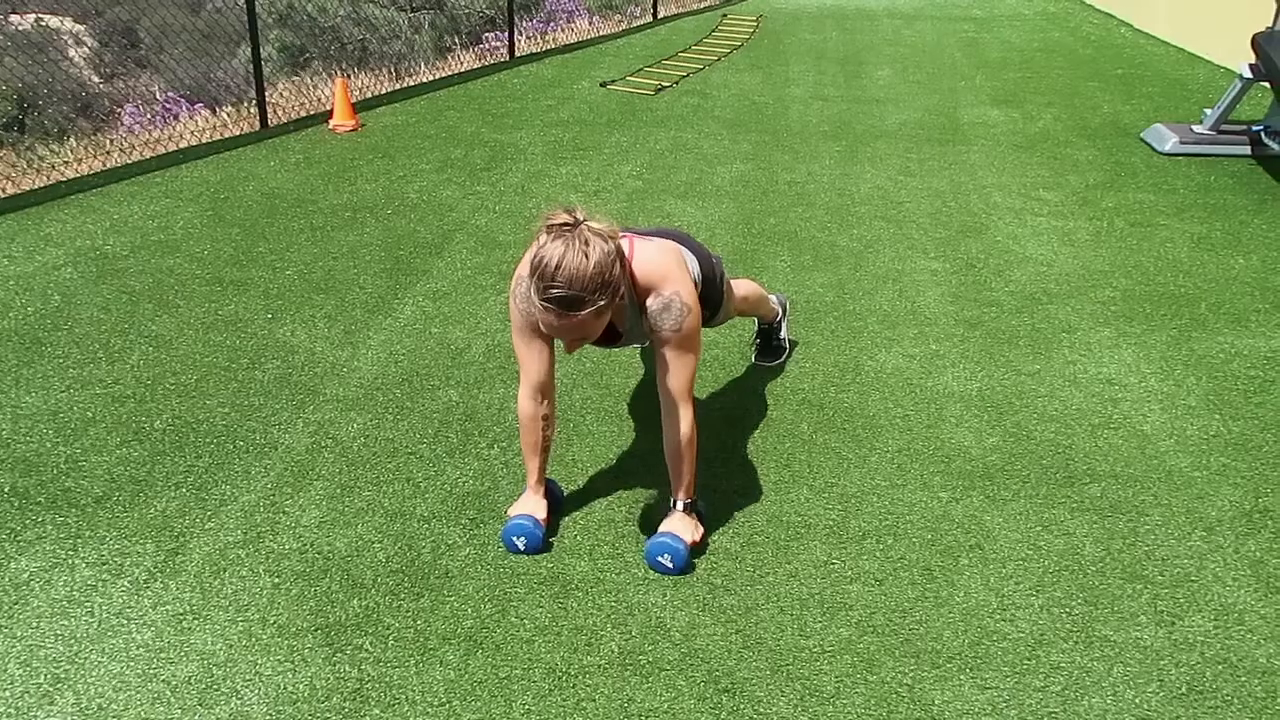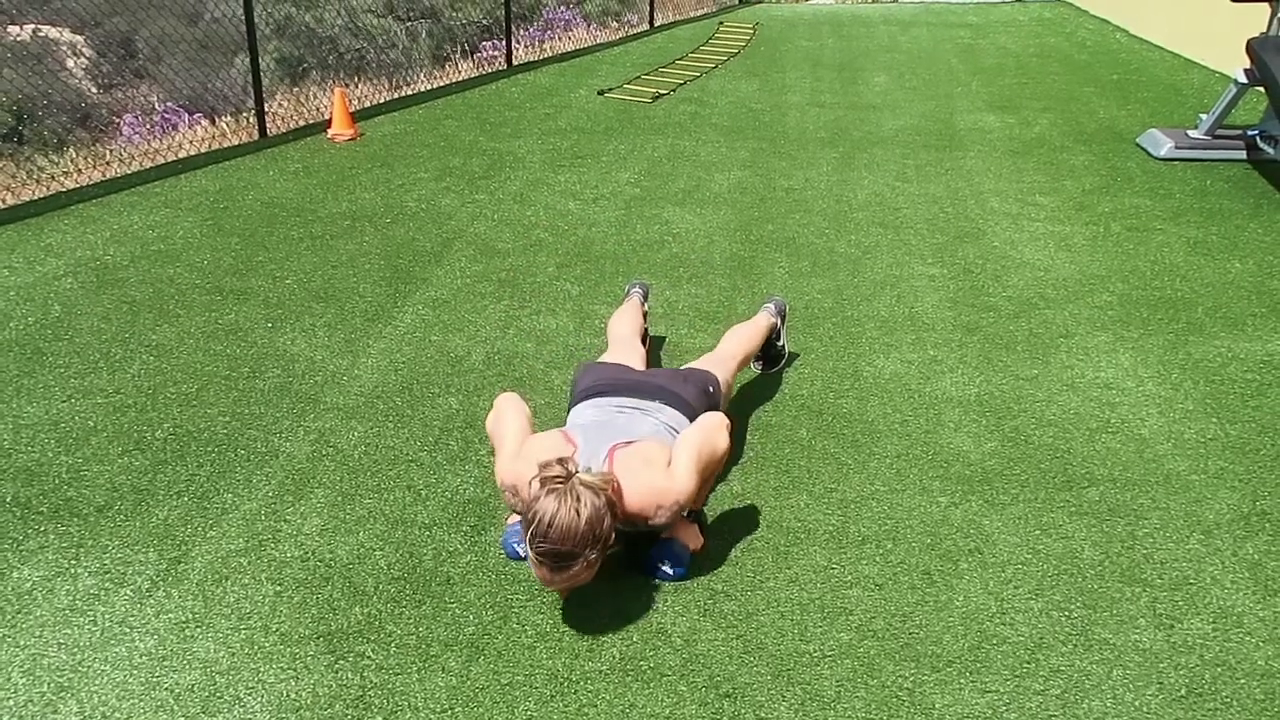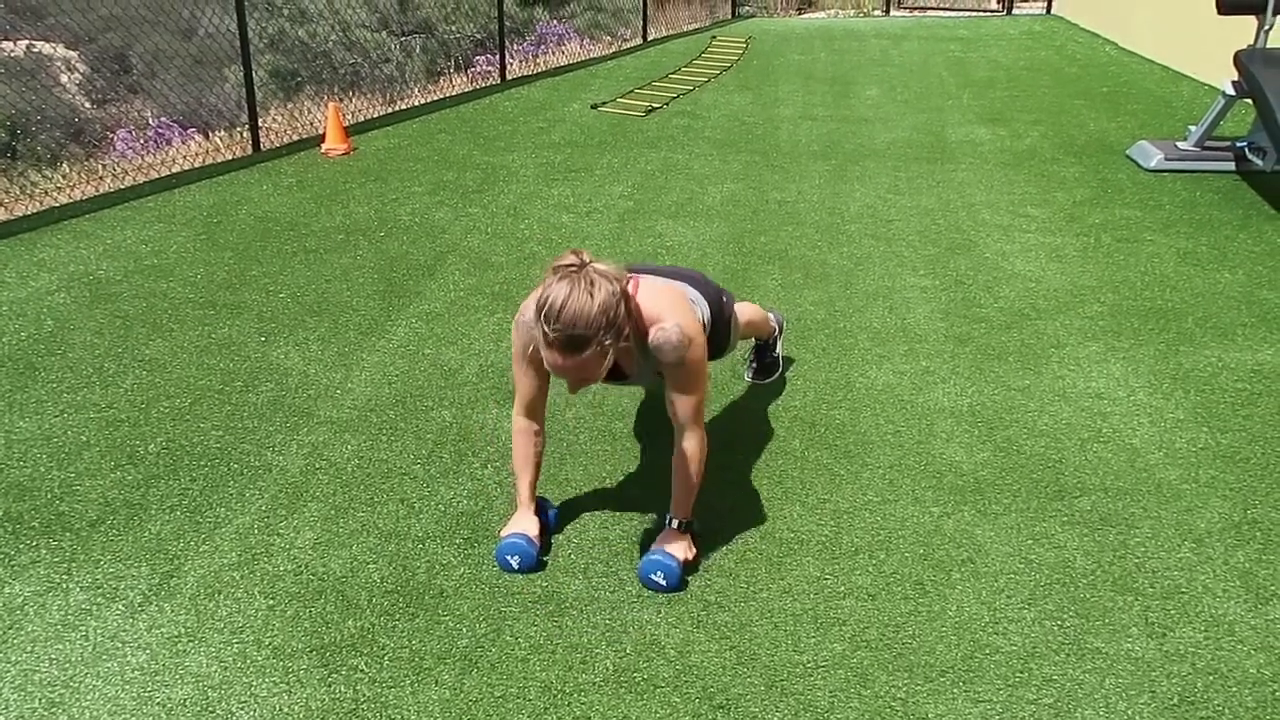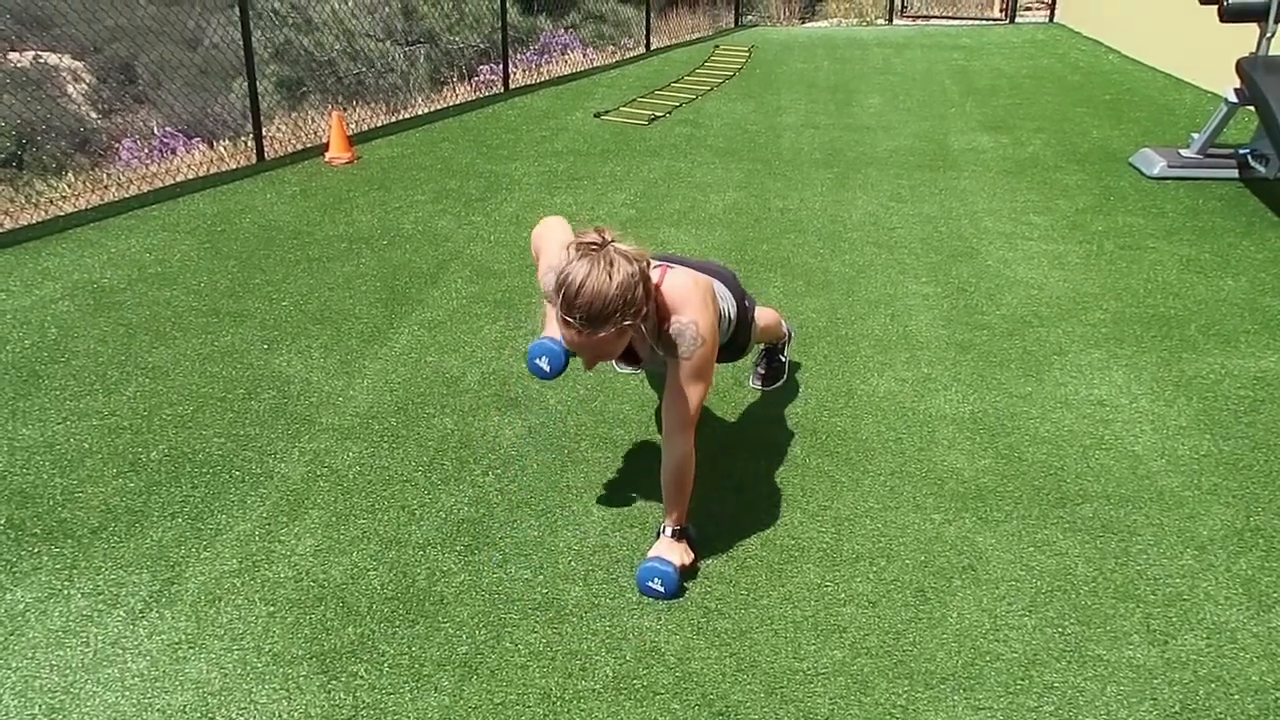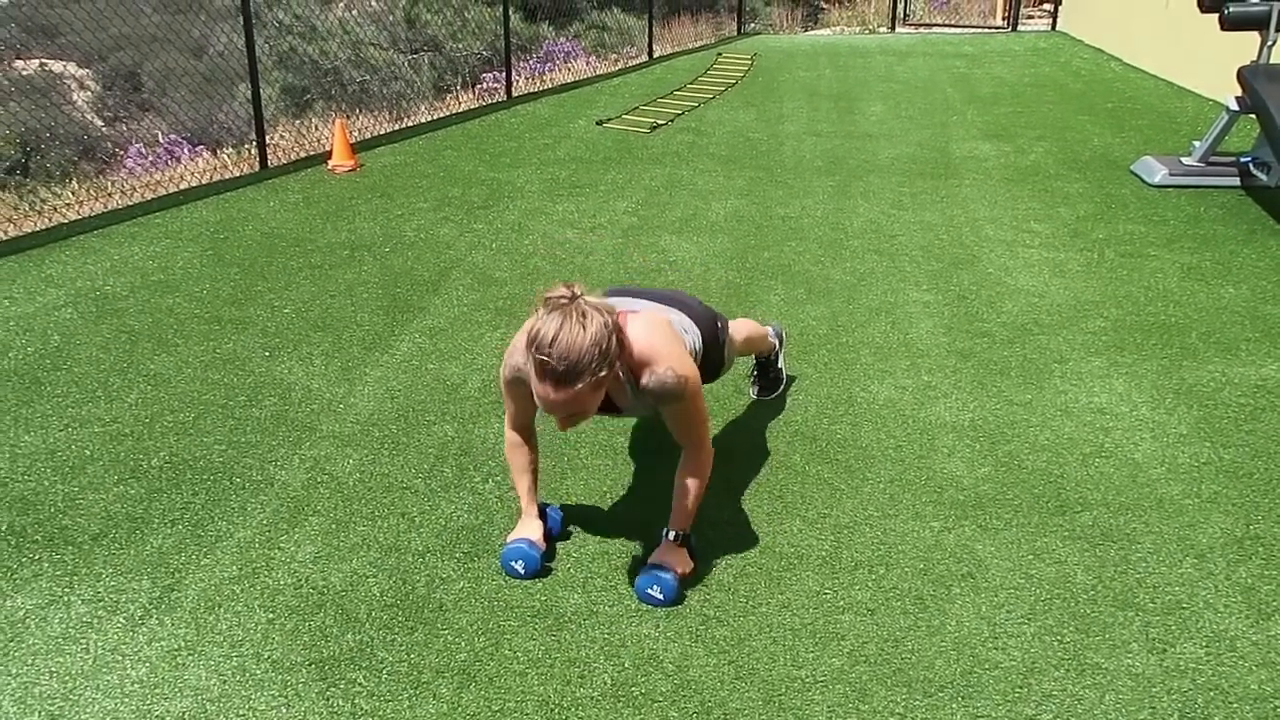
dt=1s
person 1, frame 1
left shoulder: (667, 294)
right shoulder: (532, 282)
left elbow: (678, 409)
right elbow: (534, 396)
left wrist: (682, 508)
right wrist: (534, 490)
left hip: (694, 270)
left knee: (734, 299)
left ankle: (772, 309)
person 1, frame 2
left shoulder: (658, 500)
right shoulder: (521, 480)
left elbow: (718, 428)
right elbow: (506, 403)
left hip: (676, 402)
right hip: (599, 389)
left knee: (725, 359)
right knee: (622, 349)
left ankle: (769, 317)
right ankle: (636, 299)
person 1, frame 3
left shoulder: (670, 331)
right shoulder: (534, 319)
left elbow: (690, 432)
right elbow: (527, 418)
left wrist: (678, 525)
right wrist: (525, 509)
left hip: (694, 297)
left knee: (736, 320)
left ankle: (769, 326)
person 1, frame 4
left shoulder: (687, 321)
right shoulder: (563, 281)
left elbow: (678, 437)
right elbow: (548, 226)
left wrist: (673, 532)
right wrist: (552, 322)
left hip: (719, 299)
left knee: (755, 327)
left ankle: (778, 334)
person 1, frame 5
left shoulder: (663, 368)
right shoulder: (524, 357)
left elbow: (697, 452)
right elbow: (518, 432)
left wrist: (675, 539)
right wrist: (529, 515)
left hip: (688, 322)
right hip: (621, 308)
left knee: (734, 338)
left ankle: (770, 340)
